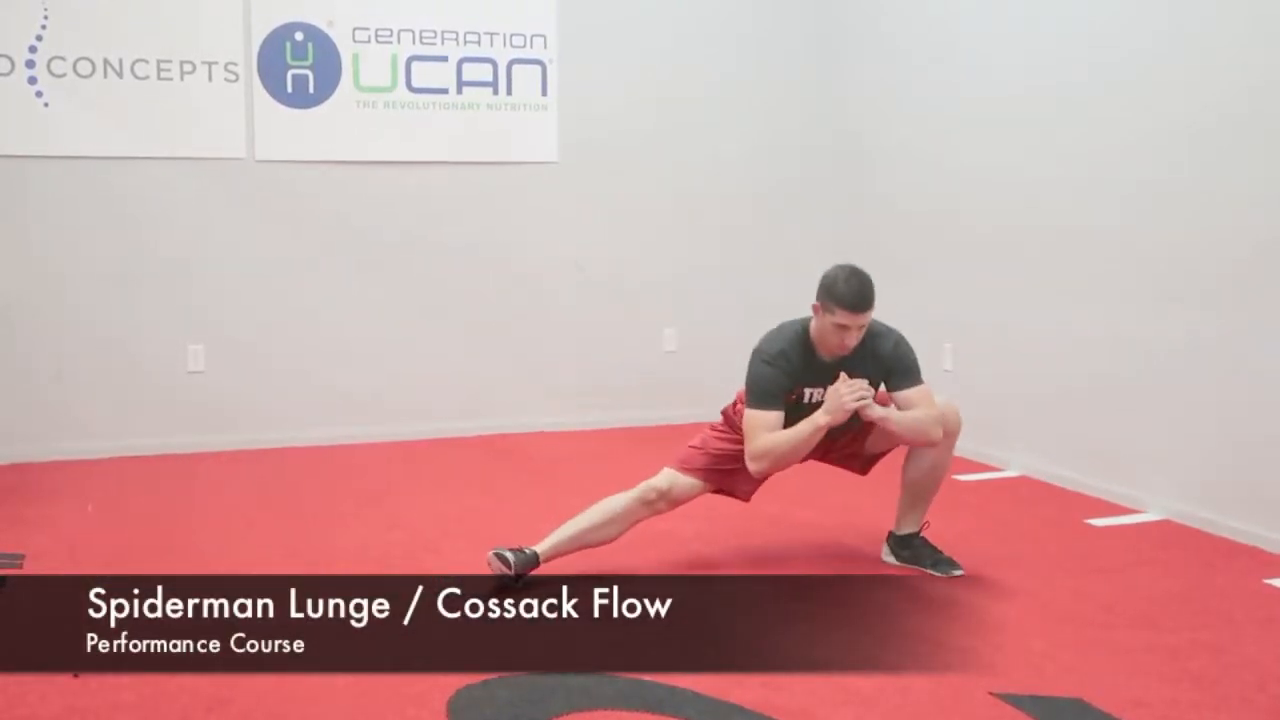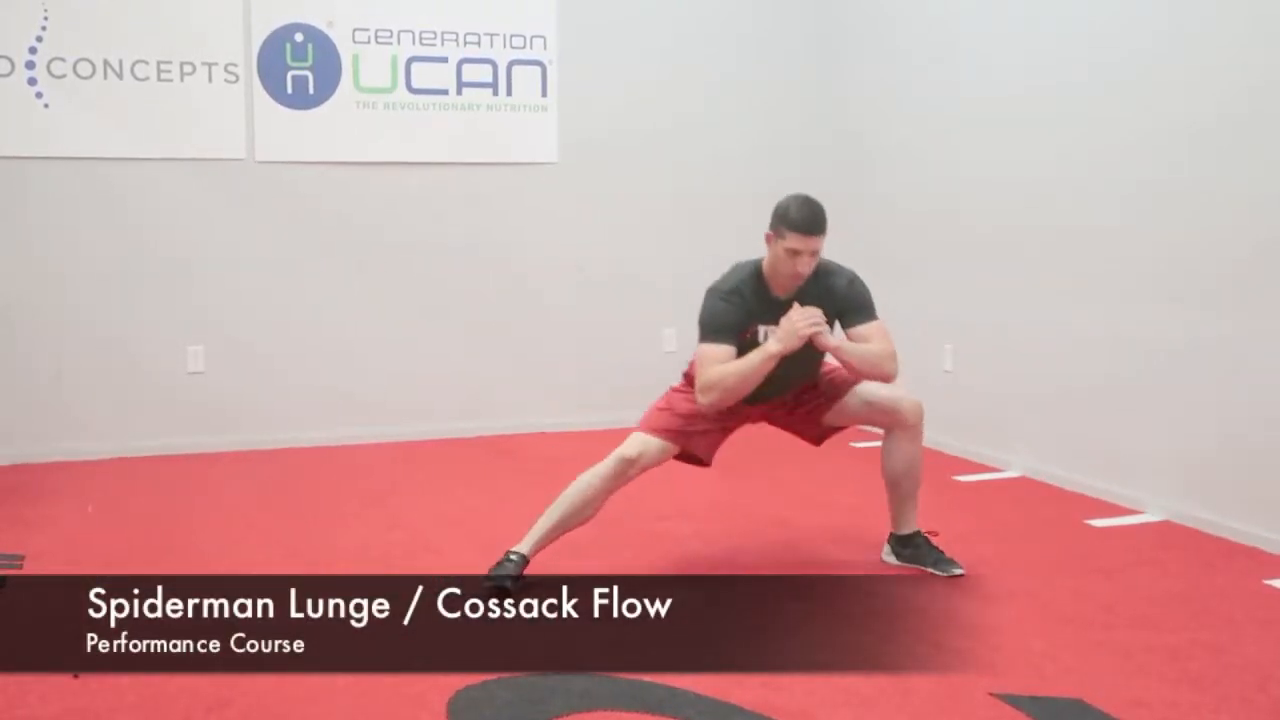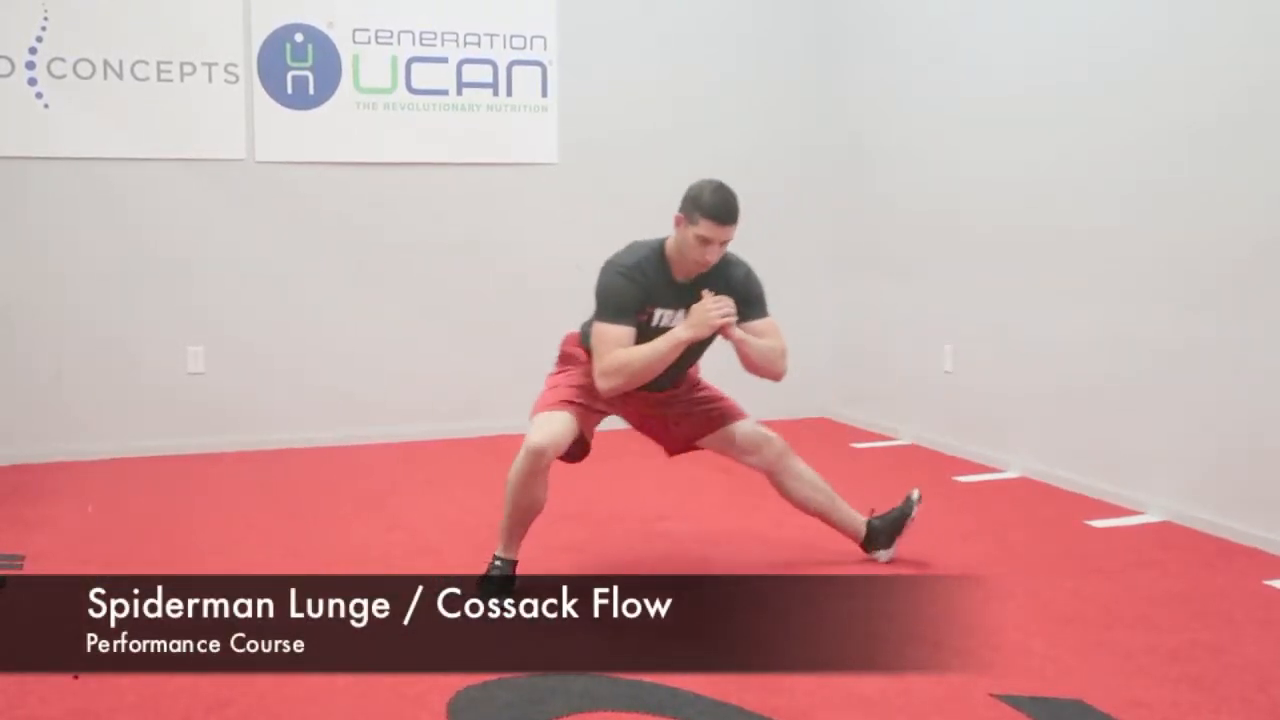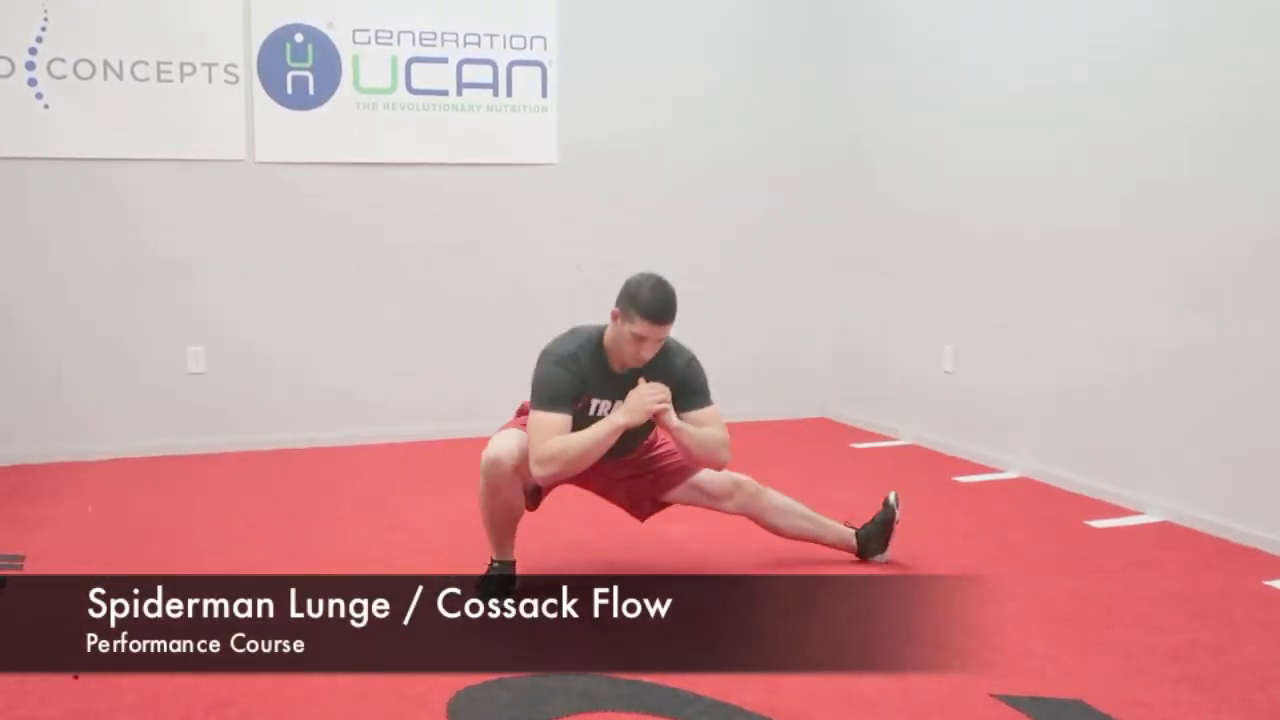
dt=0.4s
person 1, frame 1
left shoulder: (887, 347)
right shoulder: (776, 354)
left elbow: (929, 429)
right elbow: (759, 459)
left wrist: (876, 411)
right wrist: (825, 415)
left hip: (842, 426)
right hip: (761, 430)
left knee: (946, 420)
right knee: (658, 492)
left ankle: (905, 540)
right ankle: (531, 556)
person 1, frame 2
left shoulder: (841, 285)
right shoulder: (729, 293)
left elbow: (886, 367)
right elbow: (710, 395)
left wrist: (828, 341)
right wrist: (777, 346)
left hip: (798, 387)
right hip: (715, 388)
left knee: (905, 410)
right knee: (628, 459)
left ankle: (906, 540)
right ankle: (519, 557)
person 1, frame 3
left shoulder: (735, 279)
right shoulder: (628, 271)
left elbow: (776, 366)
right elbow: (610, 379)
left wrist: (733, 331)
right wrist: (686, 331)
left hip: (670, 385)
right hip: (593, 375)
left knee: (768, 449)
right knee: (541, 446)
left ankle: (871, 534)
right ankle: (504, 563)
person 1, frame 4
left shoulder: (678, 364)
right shoulder: (564, 360)
left elbow: (720, 455)
right elbow: (544, 466)
left wrist: (671, 423)
right wrist: (621, 418)
left hip: (630, 453)
right hip: (554, 442)
left knee: (739, 491)
right knee: (500, 458)
left ankle: (860, 540)
right ankle: (503, 567)
